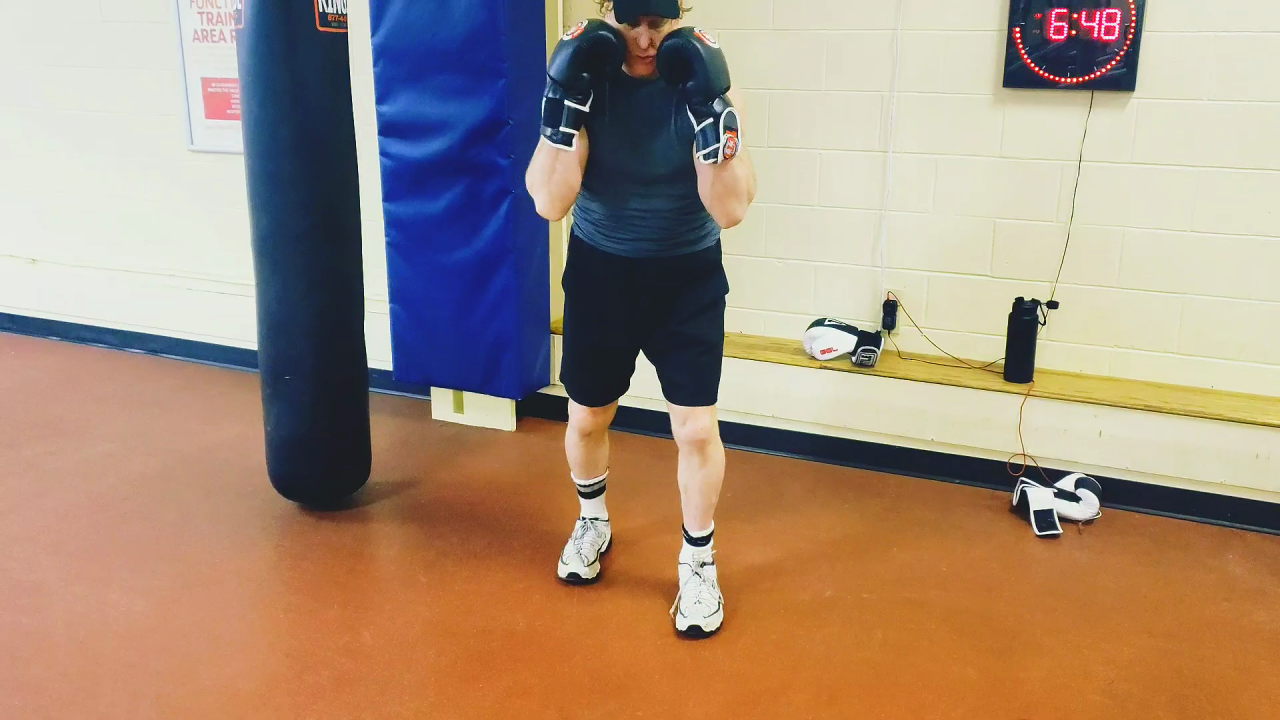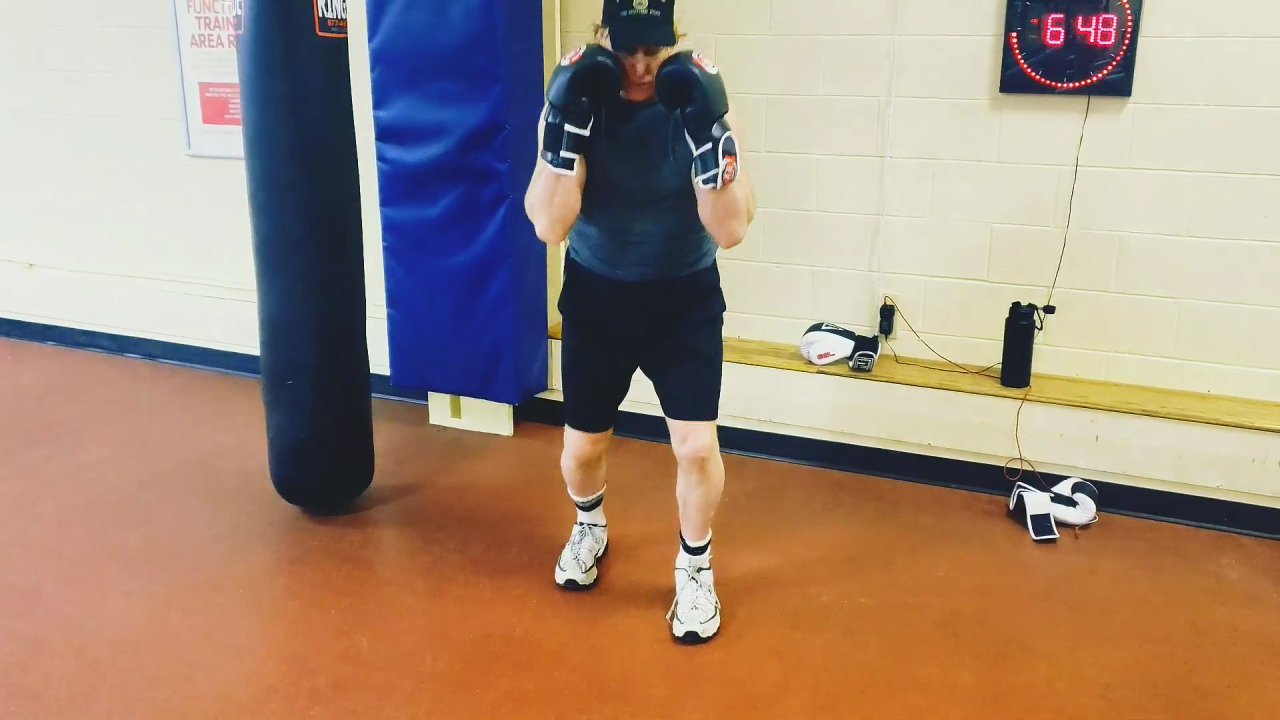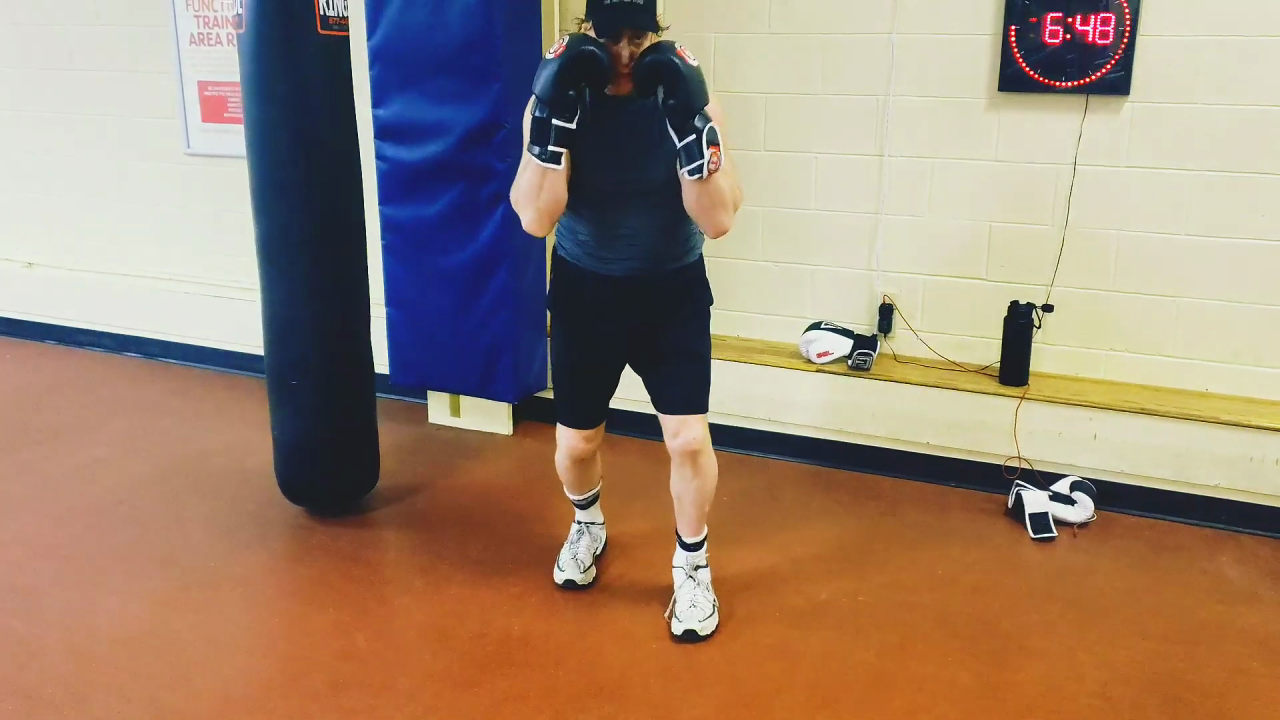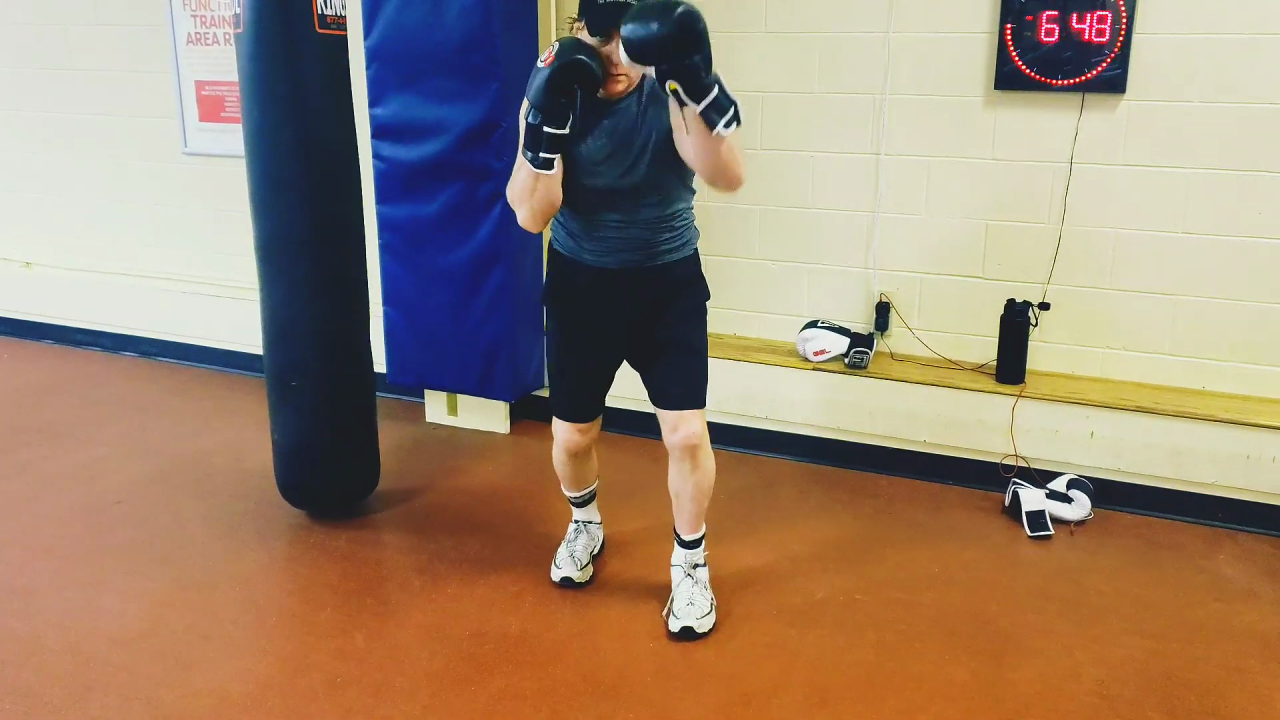
dt=0.4s
person 1, frame 1
left shoulder: (700, 83)
right shoulder: (585, 83)
left elbow: (730, 209)
right elbow: (550, 202)
left wrist: (713, 106)
right wrist: (565, 98)
left hip: (688, 279)
right hip: (600, 273)
left knee: (697, 427)
right knee: (587, 417)
left ankle: (697, 562)
right ankle: (593, 522)
person 1, frame 2
left shoulder: (700, 105)
right shoulder: (574, 103)
left elbow: (730, 230)
right elbow: (550, 225)
left wrist: (709, 130)
right wrist: (566, 123)
left hip: (685, 299)
right hip: (598, 296)
left knee: (696, 446)
right knee: (583, 444)
left ankle: (694, 569)
right ankle: (590, 528)
person 1, frame 3
left shoulder: (686, 101)
right shoulder: (558, 98)
left elbow: (717, 221)
right elbow: (536, 219)
left wrist: (691, 122)
right wrist: (553, 116)
left hip: (672, 292)
right hip: (585, 293)
left knee: (689, 440)
right knee: (576, 443)
left ankle: (691, 566)
right ankle: (588, 525)
person 1, frame 4
left shoulder: (672, 92)
right shoulder: (551, 100)
left elbow: (727, 176)
right elbow: (530, 216)
left wrist: (697, 80)
right wrist: (547, 119)
left hip: (668, 287)
right hip: (581, 288)
left knee: (687, 435)
right knee: (572, 436)
left ankle: (690, 564)
right ankle: (585, 524)
